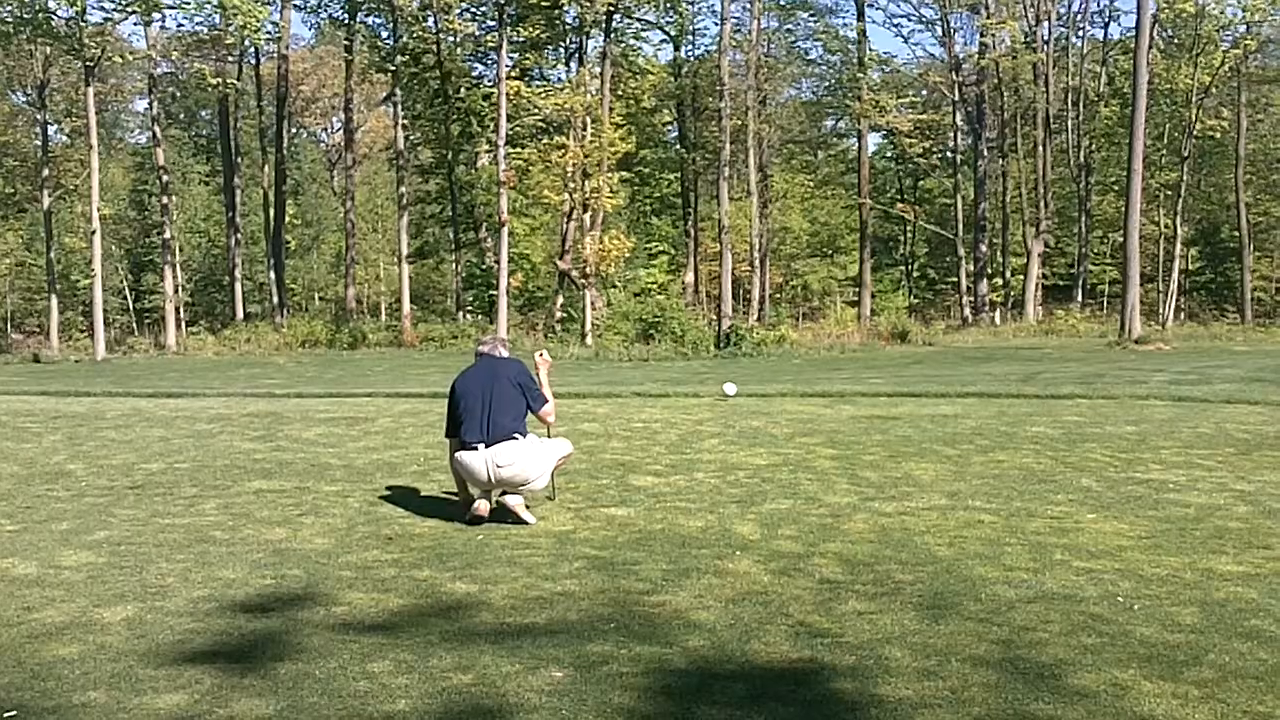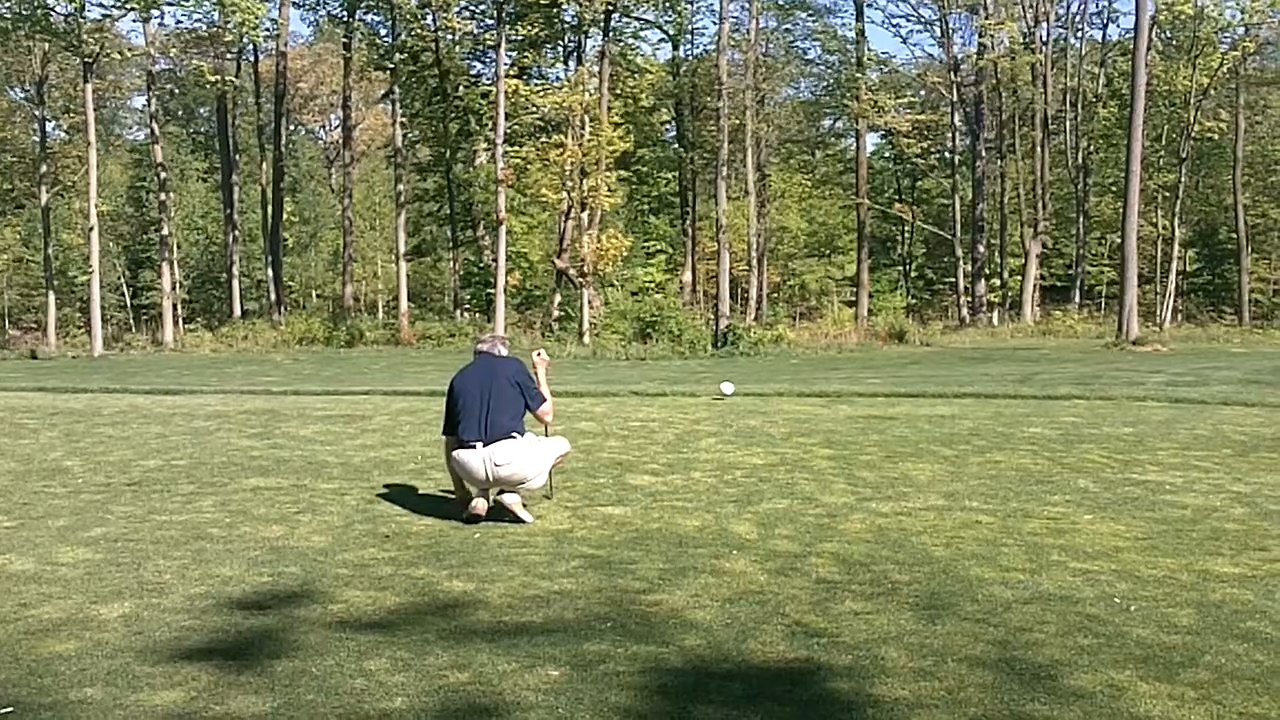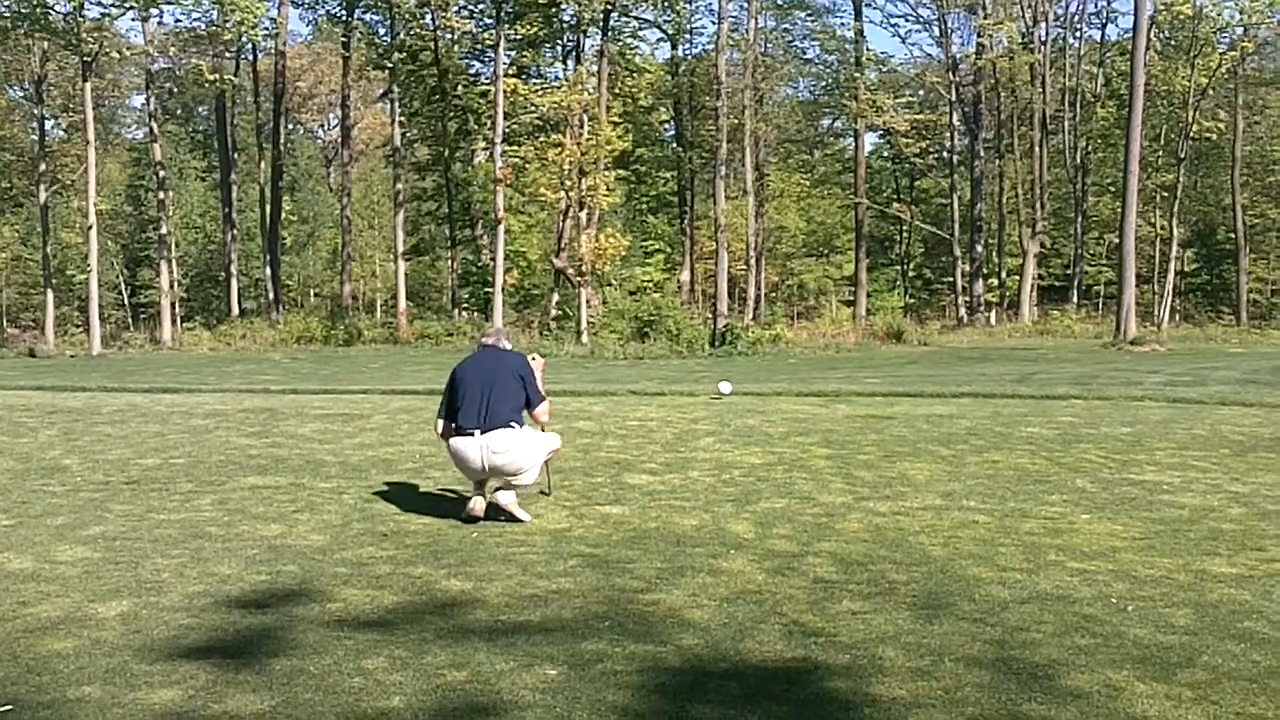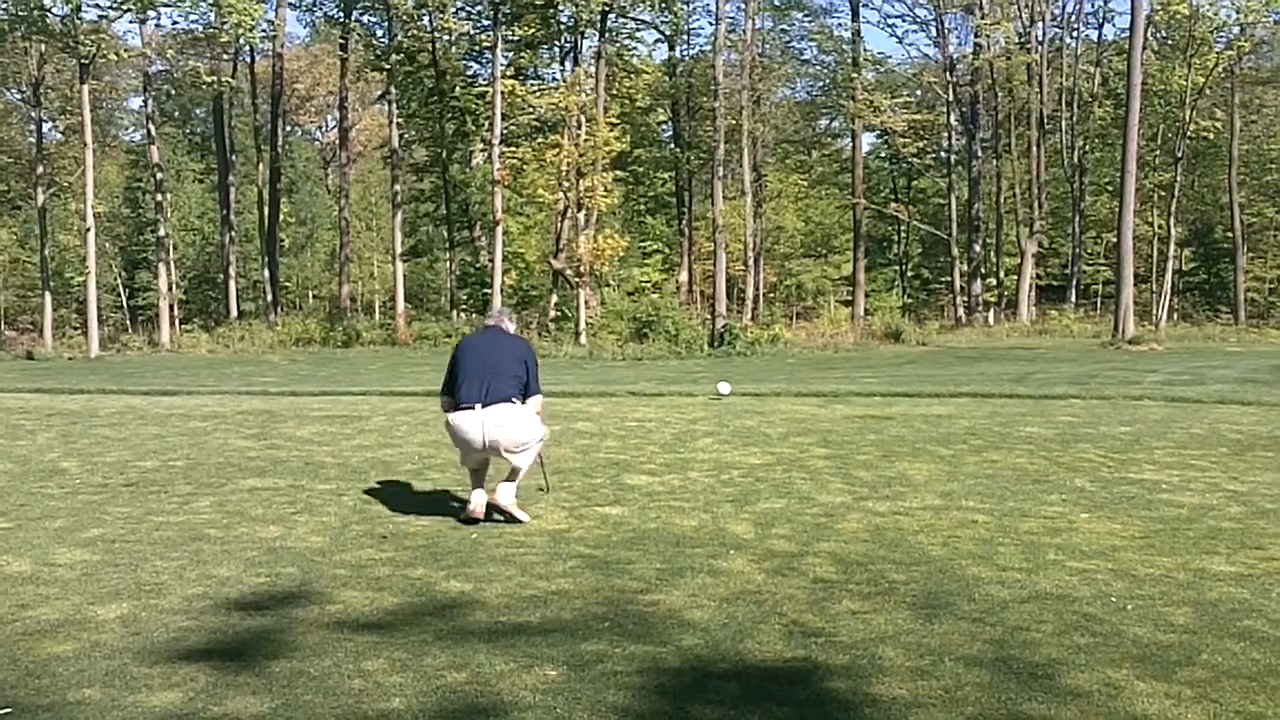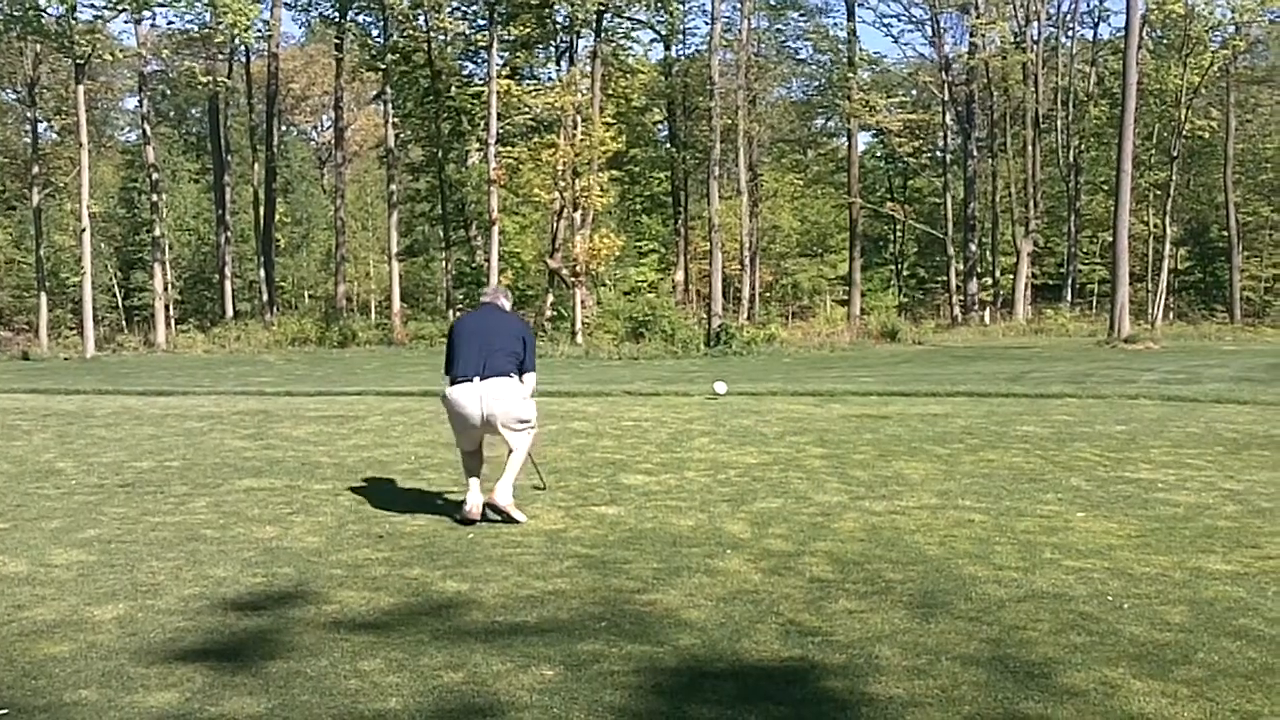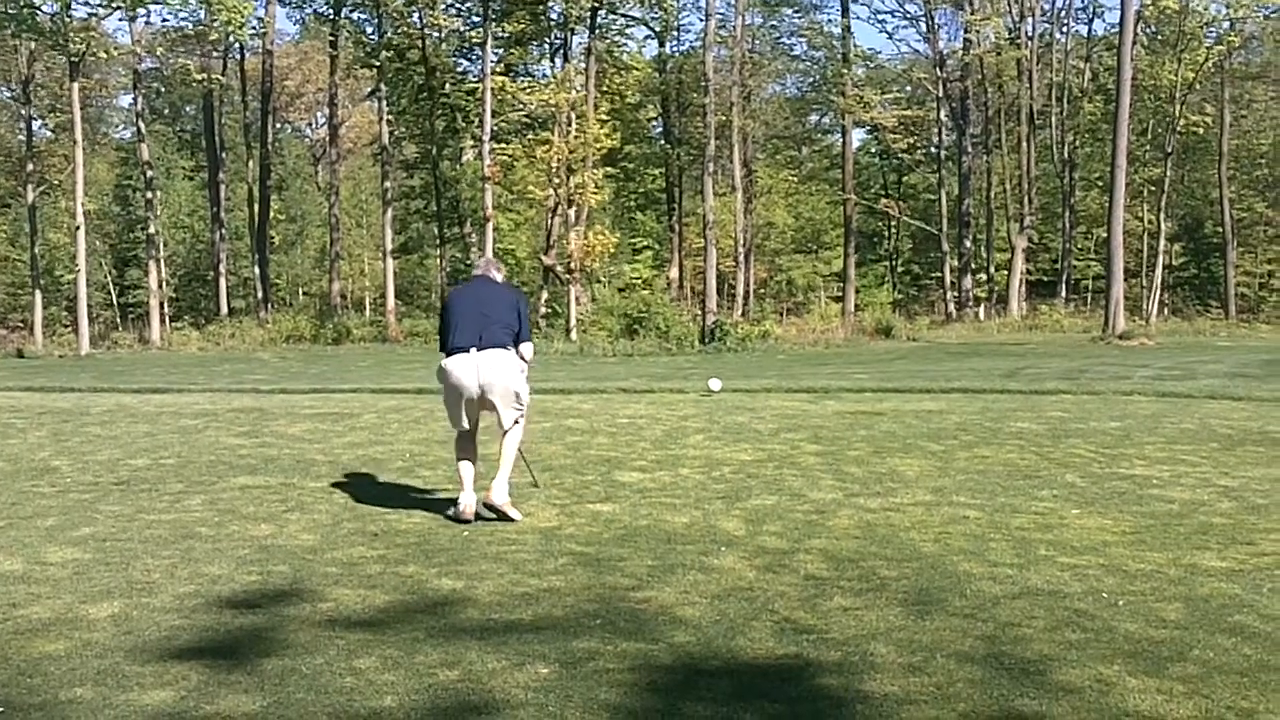
dt=0.2s
person 1, frame 1
left shoulder: (461, 380)
right shoulder: (514, 368)
left elbow: (455, 447)
right elbow: (548, 417)
left wrist: (463, 493)
right wrist: (543, 373)
left hip: (473, 467)
right hip: (512, 459)
right knee: (565, 447)
left ankle: (481, 499)
right ankle: (514, 494)
person 1, frame 2
left shoulder: (460, 378)
right shoulder: (513, 366)
left elbow: (450, 444)
right elbow: (546, 416)
left wrist: (459, 487)
right wrist: (541, 372)
left hip: (470, 467)
right hip: (510, 459)
right knee: (562, 445)
left ankle: (480, 498)
right ankle: (511, 492)
person 1, frame 3
left shoulder: (463, 366)
right shoulder: (517, 361)
left elbow: (441, 428)
right elbow: (542, 416)
right wrist: (538, 376)
left hip: (466, 452)
right hip: (506, 448)
right knee: (553, 441)
left ankle: (477, 498)
right ankle: (507, 493)
person 1, frame 4
left shoulder: (464, 344)
right shoulder: (521, 345)
left elbow: (446, 404)
right elbow: (534, 407)
left hip: (464, 424)
right hip: (505, 420)
left knee: (476, 449)
right knee: (539, 432)
left ankle: (476, 499)
right ankle: (505, 494)
person 1, frame 5
left shoulder: (460, 322)
right shoulder: (518, 324)
right elbow: (529, 382)
right wrist: (517, 402)
left hip: (462, 396)
right hip: (502, 392)
left knee: (470, 443)
right knee: (527, 427)
left ankle: (473, 500)
right ankle: (502, 492)
person 1, frame 6
left shoulder: (453, 296)
right shoulder: (512, 295)
right elbow: (526, 353)
right wrist: (518, 376)
left hip: (458, 367)
right hip: (499, 363)
left knee: (465, 429)
right knee: (514, 423)
left ankle: (466, 500)
right ankle: (498, 491)
